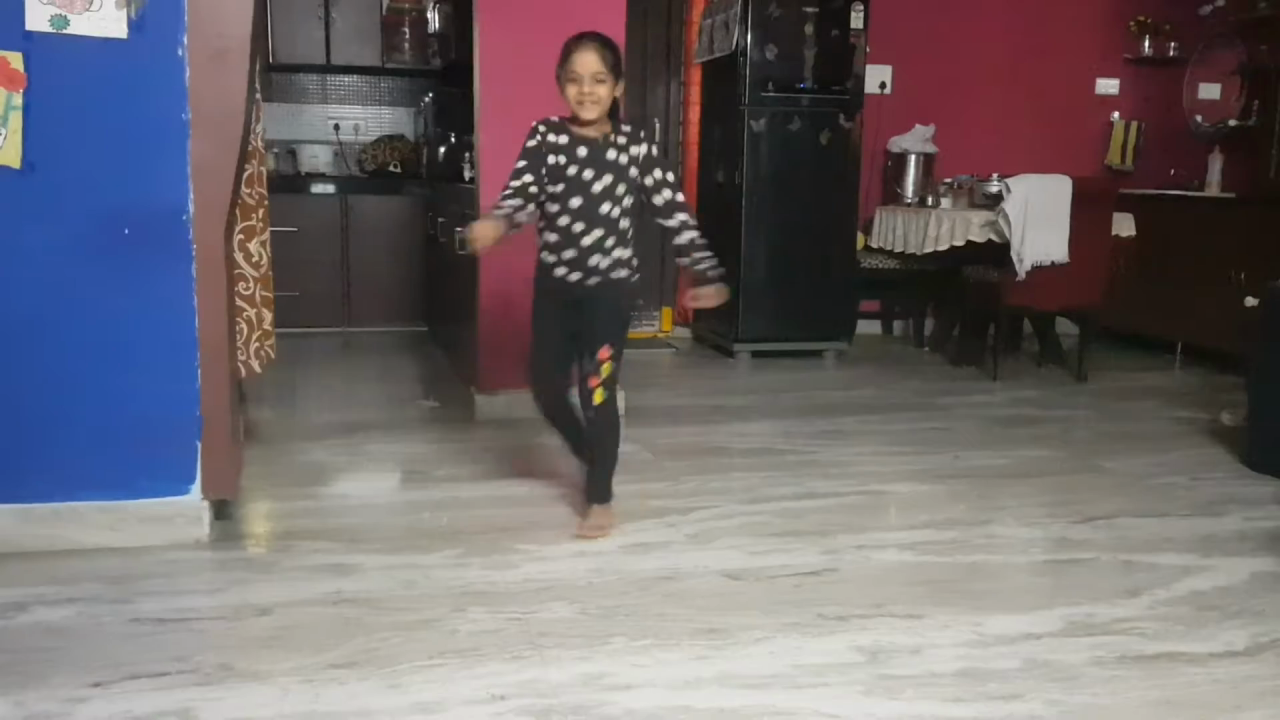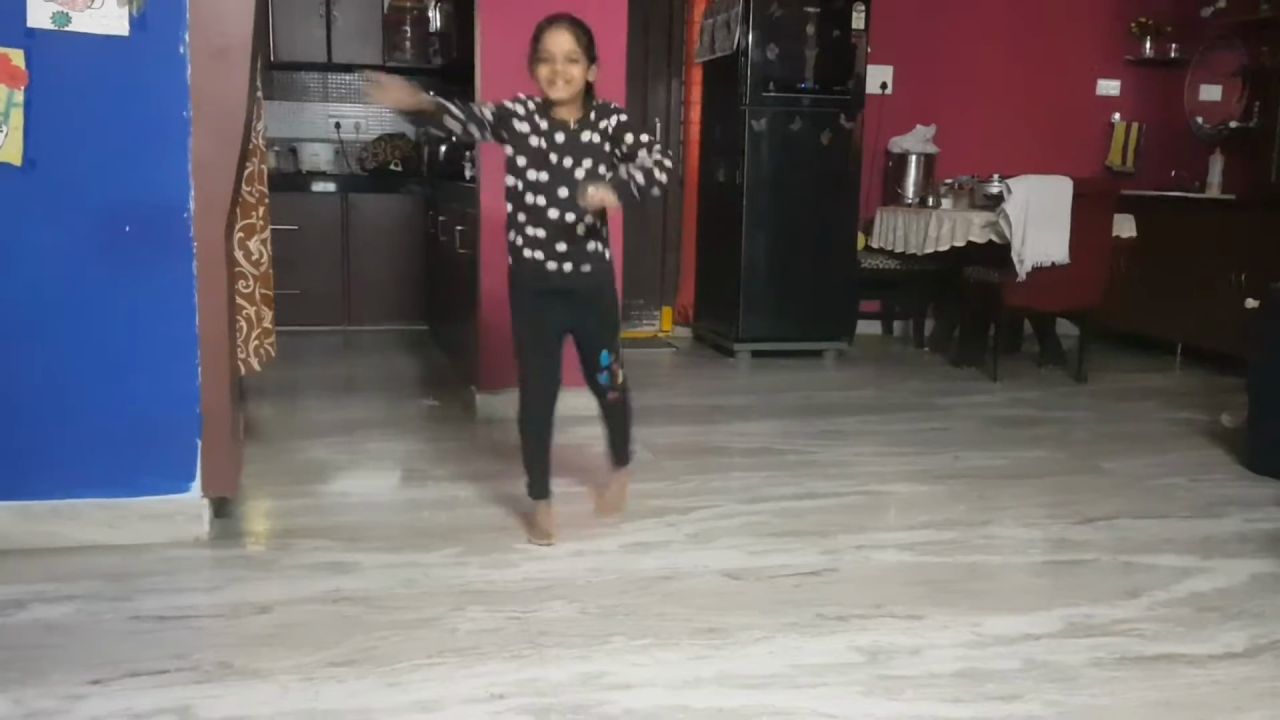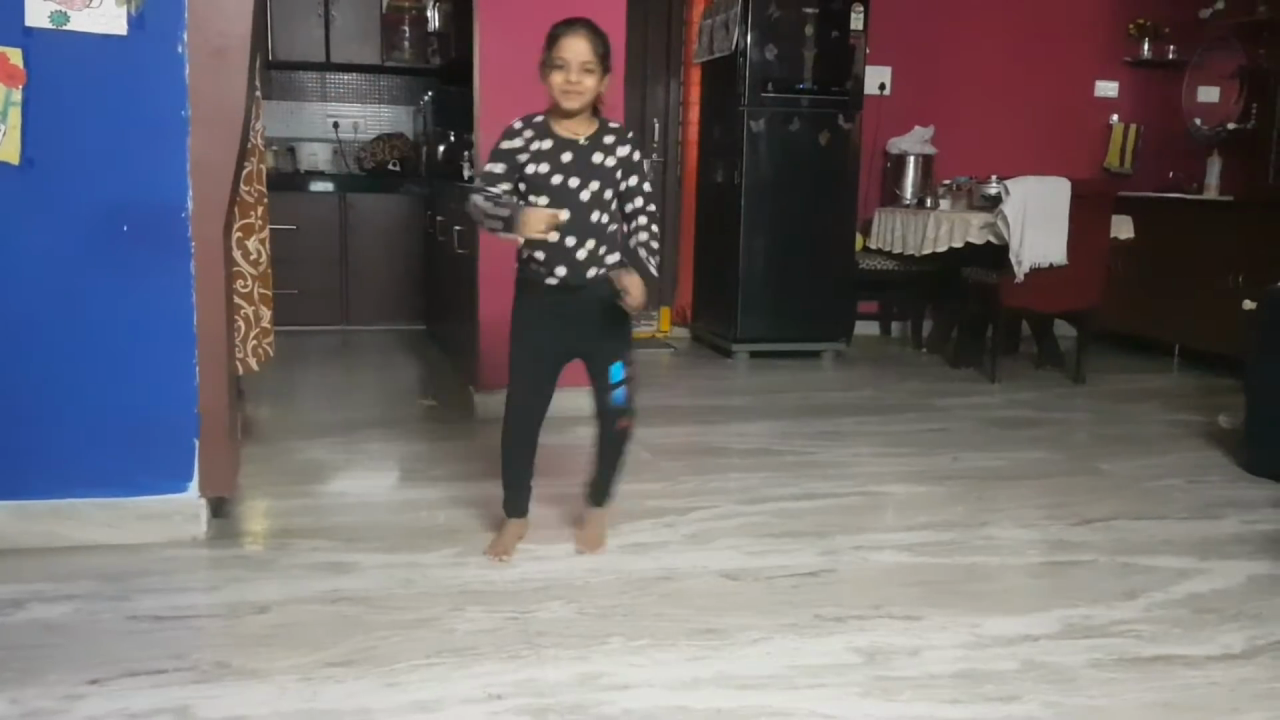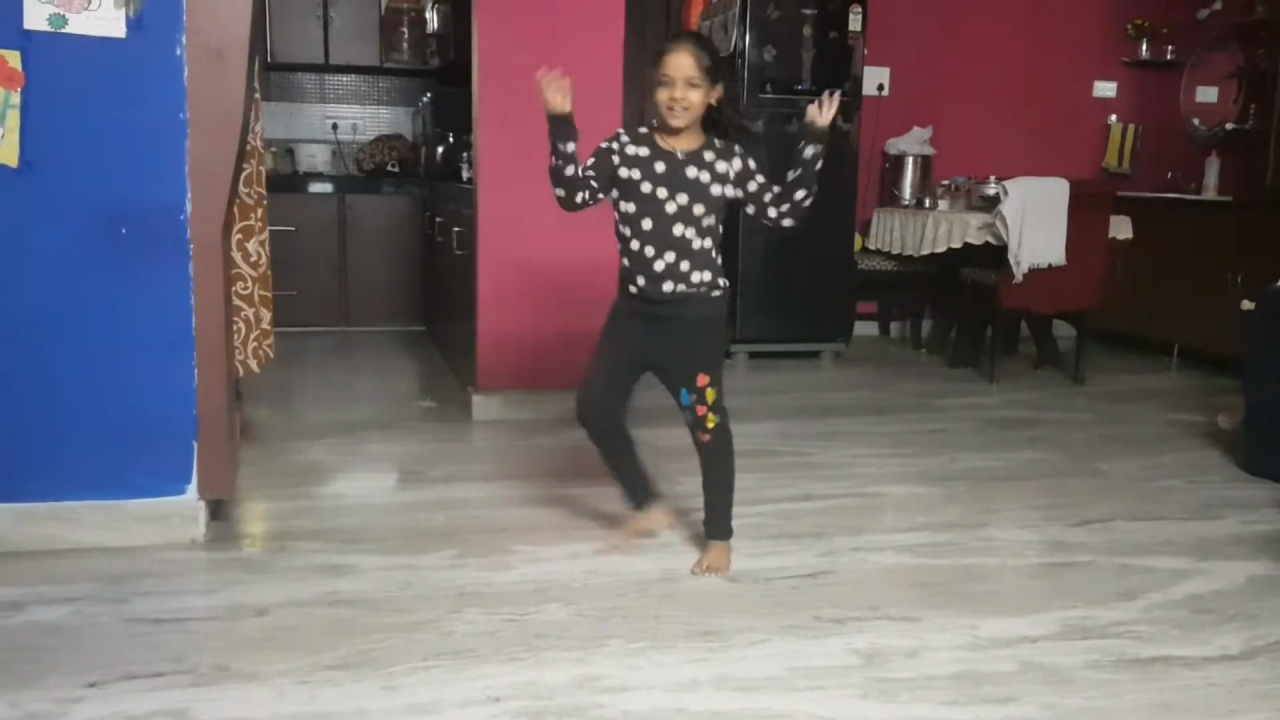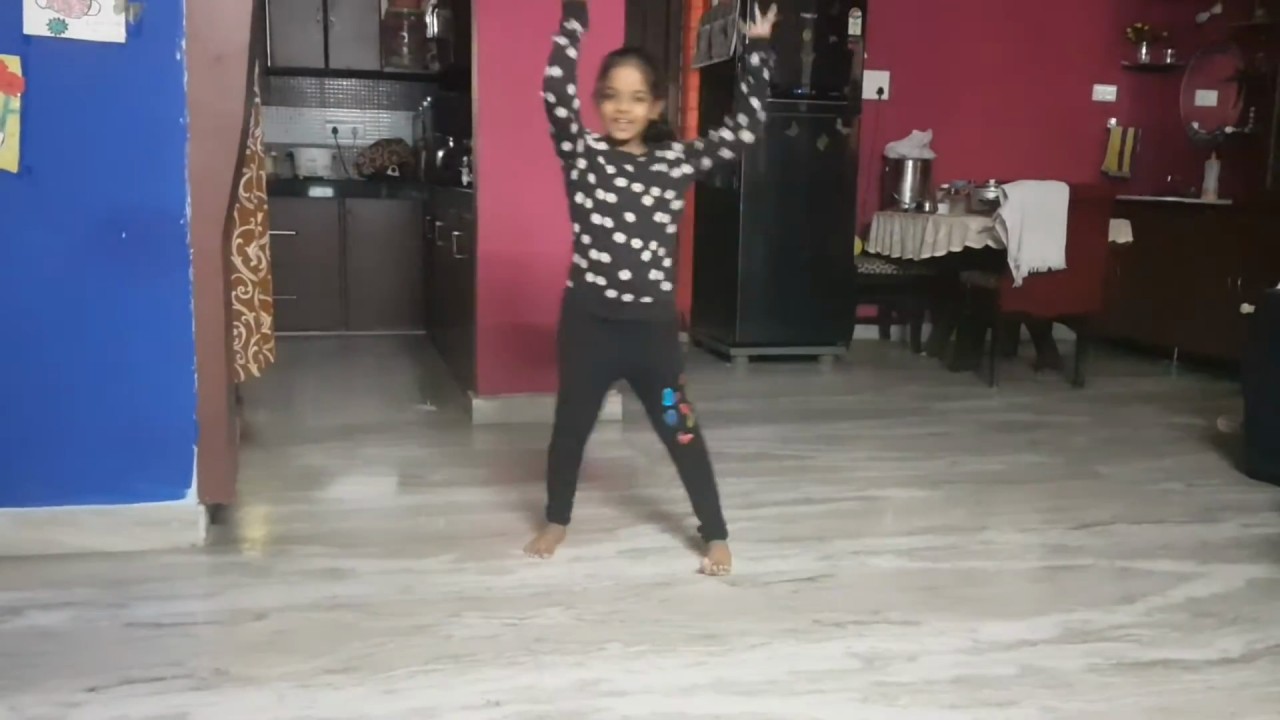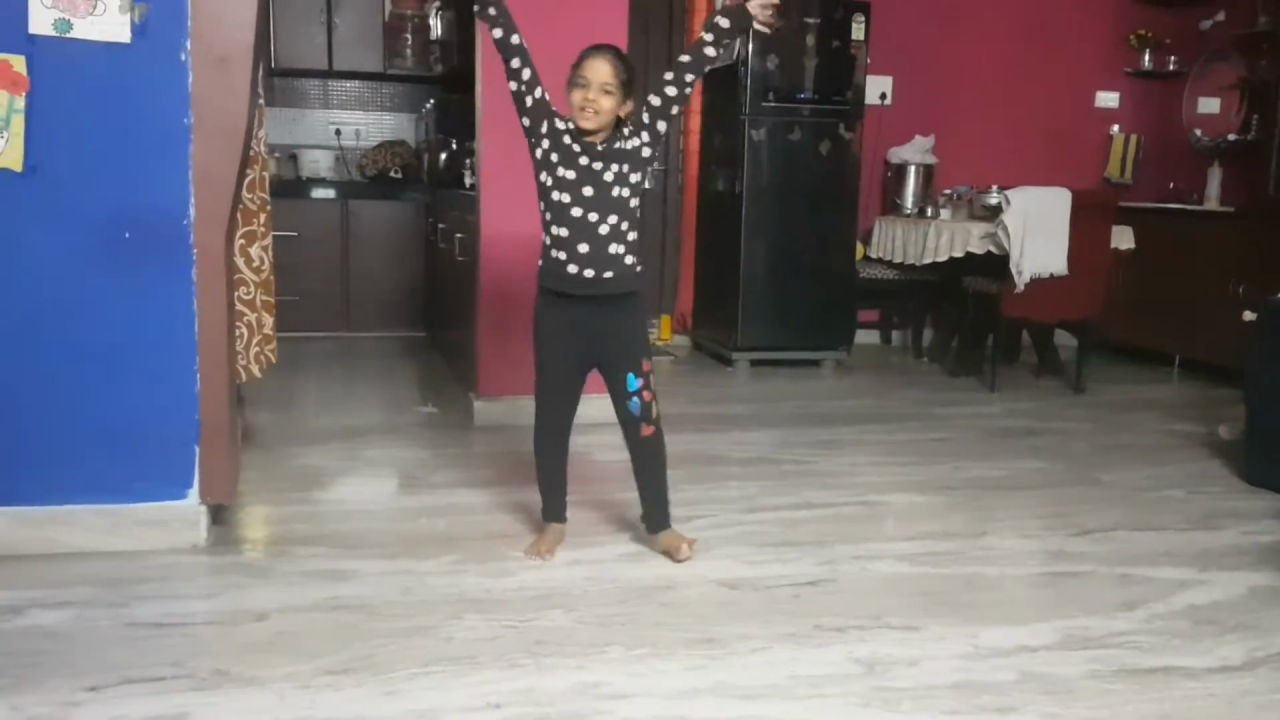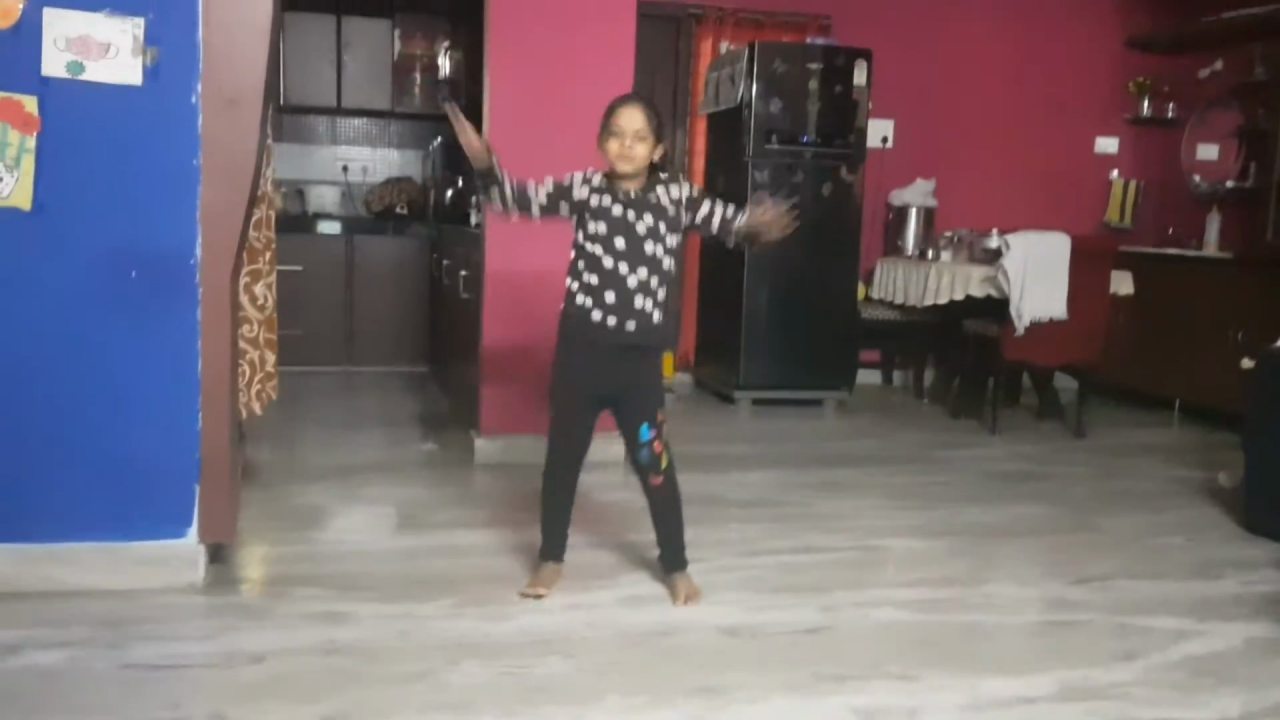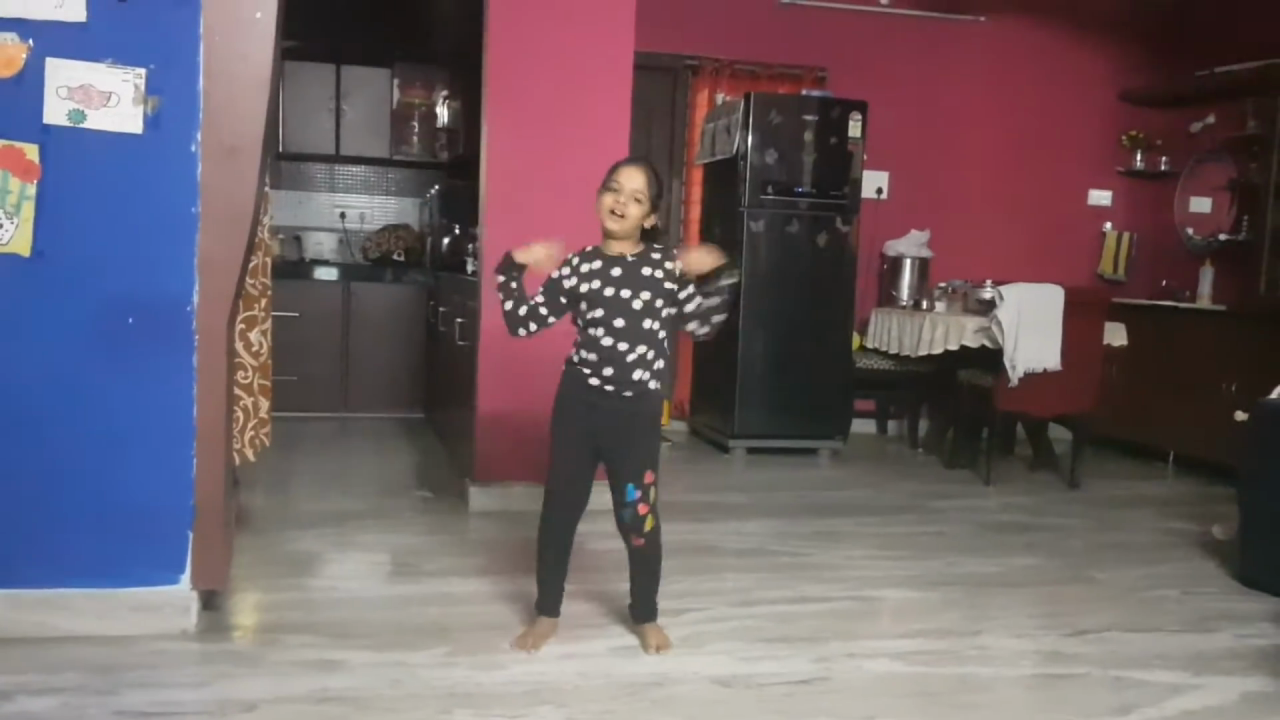
dt=0.5s
person 1, frame 1
left shoulder: (636, 147)
right shoulder: (543, 136)
left elbow: (672, 214)
right elbow: (518, 195)
left wrist: (707, 273)
right wrist: (493, 222)
left hip: (609, 290)
right hip: (554, 286)
left knee: (599, 394)
right knee: (548, 393)
left ankle: (601, 500)
right ankle: (591, 465)
person 1, frame 2
left shoulder: (611, 123)
right shoulder: (515, 116)
left elbow: (657, 164)
right elbow: (458, 114)
left wrist: (614, 190)
right wrist: (412, 99)
left hip: (590, 280)
right hip: (534, 283)
left knee: (607, 382)
right knee: (535, 393)
left ankle: (619, 465)
right ankle: (540, 501)
person 1, frame 3
left shoulder: (621, 143)
right shoulder: (520, 137)
left elbow: (643, 217)
right elbow: (484, 199)
left wrist: (637, 271)
right wrist: (520, 218)
left hip: (604, 300)
right hip: (540, 298)
left knee: (617, 410)
right knee: (523, 410)
left ankle: (596, 506)
right ankle: (515, 517)
person 1, frame 4
left shoulder: (727, 162)
right shoulder: (624, 147)
left elbow: (781, 211)
right elbow: (571, 194)
left wrist: (813, 142)
right wrist: (561, 122)
left hip: (694, 315)
right hip: (632, 310)
left knee: (708, 425)
right knee: (594, 407)
left ankle: (719, 536)
right ankle: (648, 507)
person 1, frame 5
left shoulder: (676, 161)
right shoulder: (581, 151)
left elbow: (744, 131)
right elbow: (557, 93)
left wrist: (757, 50)
left hip: (651, 322)
right hip: (589, 318)
left knee: (681, 429)
right knee: (571, 425)
left ankle: (715, 535)
right ankle: (556, 520)
person 1, frame 6
left shoulder: (640, 140)
right shoulder: (547, 134)
left elbow: (684, 74)
right elbow: (519, 63)
left hip: (620, 307)
right hip: (559, 305)
left knee: (642, 419)
right knee: (552, 417)
left ankle: (660, 524)
right ankle: (553, 521)
person 1, frame 7
left shoulder: (676, 198)
right shoulder: (582, 188)
left elbow: (730, 220)
right elbow: (515, 198)
left wrist: (761, 220)
right wrist: (482, 160)
left hip: (638, 356)
right hip: (579, 355)
left knee: (655, 464)
right knee: (562, 459)
left ankle: (676, 566)
right ankle: (550, 560)
person 1, frame 8
left shoulder: (666, 267)
right shoulder: (572, 264)
left elbow: (704, 326)
right elbow: (520, 324)
left wrist: (714, 273)
right wrist: (514, 269)
left hip: (636, 412)
right hip: (578, 406)
left knee: (641, 523)
right knee: (558, 515)
left ankle: (645, 616)
right ankle: (546, 613)
